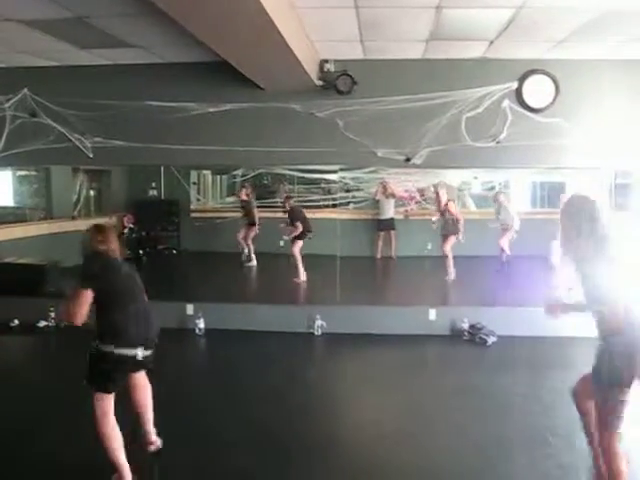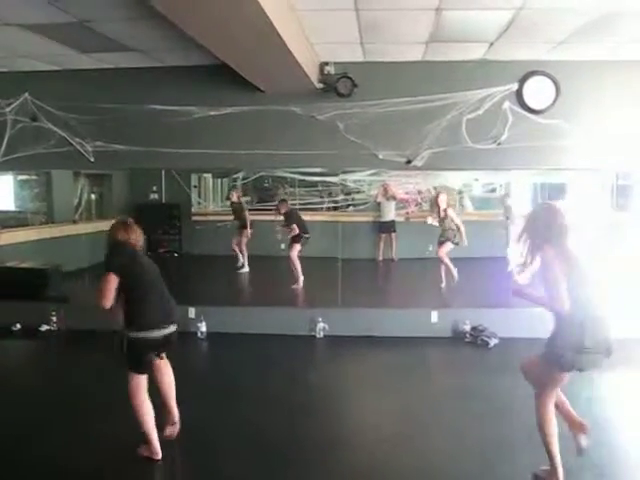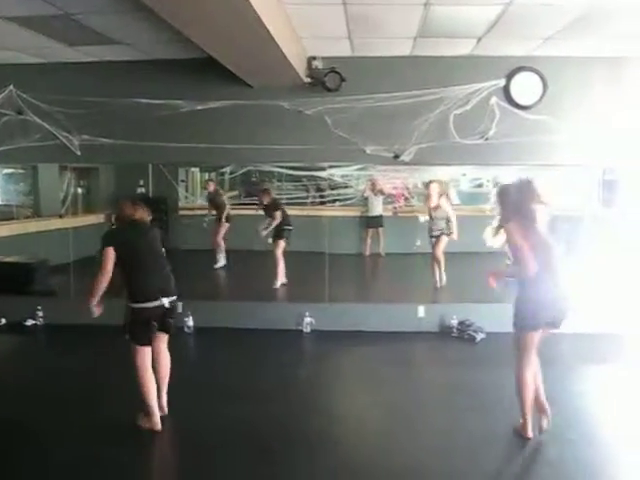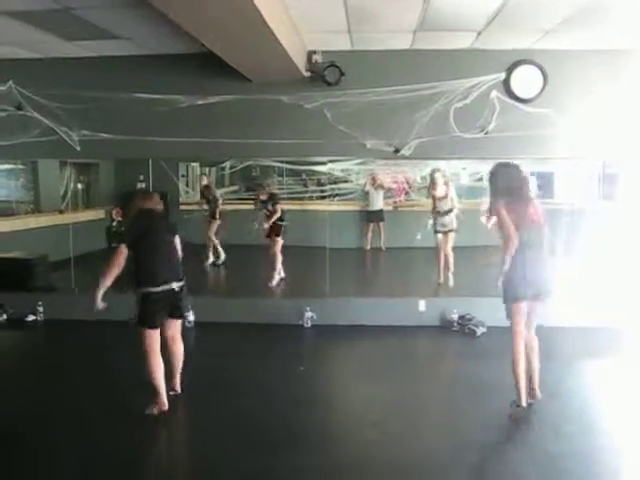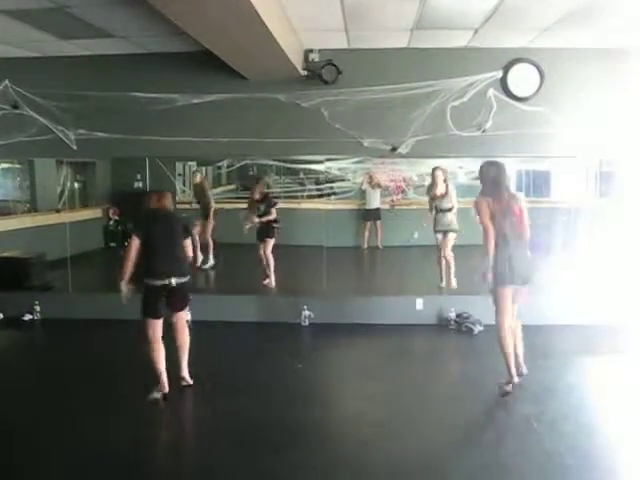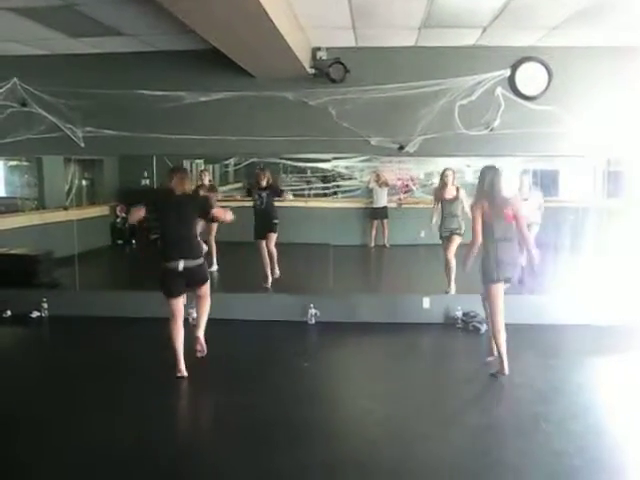
dt=0.4s
person 1, frame 1
left shoulder: (586, 253)
right shoulder: (597, 251)
left elbow: (616, 313)
left wrist: (568, 308)
left knee: (607, 435)
right knee: (582, 393)
person 1, frame 2
left shoulder: (548, 254)
right shoulder: (563, 252)
left elbow: (562, 305)
left wrist: (526, 295)
left hip: (573, 333)
right hip: (593, 331)
left knee: (544, 398)
right knee: (532, 369)
right ankle: (575, 423)
person 1, frame 3
left shoulder: (513, 225)
right shoulder: (535, 223)
left elbow: (529, 268)
right elbow: (546, 262)
left wrist: (503, 274)
left hip: (534, 297)
right hip: (554, 296)
left knee: (524, 362)
right knee: (531, 357)
left ankle: (528, 426)
right ankle: (542, 408)
person 1, frame 4
left shoulder: (500, 204)
right shoulder: (532, 203)
left elbow: (512, 240)
right elbow: (540, 237)
left wrist: (504, 269)
left hip: (520, 272)
right hip: (539, 271)
left knee: (518, 335)
right knee: (529, 332)
left ankle: (522, 397)
right ankle: (534, 388)
person 1, frame 5
left shoulder: (483, 201)
right shoulder: (515, 199)
left elbow: (489, 234)
right elbow: (524, 232)
left wrist: (489, 266)
left hip: (505, 260)
right hip: (523, 260)
left knee: (503, 318)
right knee: (511, 314)
left ankle: (512, 375)
right ankle: (520, 365)
person 1, frame 6
left shoulder: (479, 205)
right shoulder: (511, 202)
left elbow: (478, 239)
right elbow: (523, 231)
left wrist: (468, 259)
right wrist: (532, 251)
left hip: (494, 258)
right hip: (512, 258)
left knee: (496, 311)
right knee: (490, 301)
left ankle: (504, 365)
right ankle: (496, 348)
person 2, frame 1
left shoulder: (92, 268)
right shoulder: (125, 267)
left elbow: (78, 318)
left wrist: (67, 308)
left hip: (114, 345)
right hip: (144, 342)
left knee: (103, 411)
right knee: (136, 375)
right ankle: (151, 435)
person 2, frame 2
left shoulder: (115, 254)
right shoulder: (141, 257)
left elbow: (106, 301)
left hip: (142, 328)
right hip: (168, 321)
left knee: (137, 388)
right knee: (159, 360)
left ankle: (153, 447)
right ankle: (173, 416)
person 2, frame 3
left shoulder: (113, 235)
right shoulder: (151, 231)
left elbow: (105, 272)
left wrist: (94, 299)
left hip: (142, 301)
right hip: (168, 295)
left knee: (142, 361)
right knee: (160, 347)
left ankle: (154, 418)
right ankle: (162, 403)
person 2, frame 4
left shoulder: (134, 225)
right shoulder: (166, 220)
left elbow: (117, 264)
left wrist: (99, 291)
left hip: (150, 288)
right hip: (176, 283)
left knee: (151, 346)
right knee: (174, 335)
left ankle: (161, 400)
right ankle: (176, 383)
person 2, frame 5
left shoulder: (144, 222)
right shoulder: (178, 220)
left elbow: (131, 255)
right elbow: (189, 254)
left wrist: (124, 281)
left hip: (154, 282)
right hip: (180, 279)
left knee: (153, 336)
right knee: (180, 323)
left ankle: (163, 384)
right ankle: (184, 373)
person 2, frame 6
left shoulder: (161, 201)
right shoulder: (195, 200)
left elbow: (133, 217)
right elbow: (227, 217)
left wrist: (143, 210)
left hip: (170, 264)
right hip: (193, 261)
left knee: (176, 316)
right knee: (203, 294)
left ankle: (181, 365)
right ankle: (199, 334)
